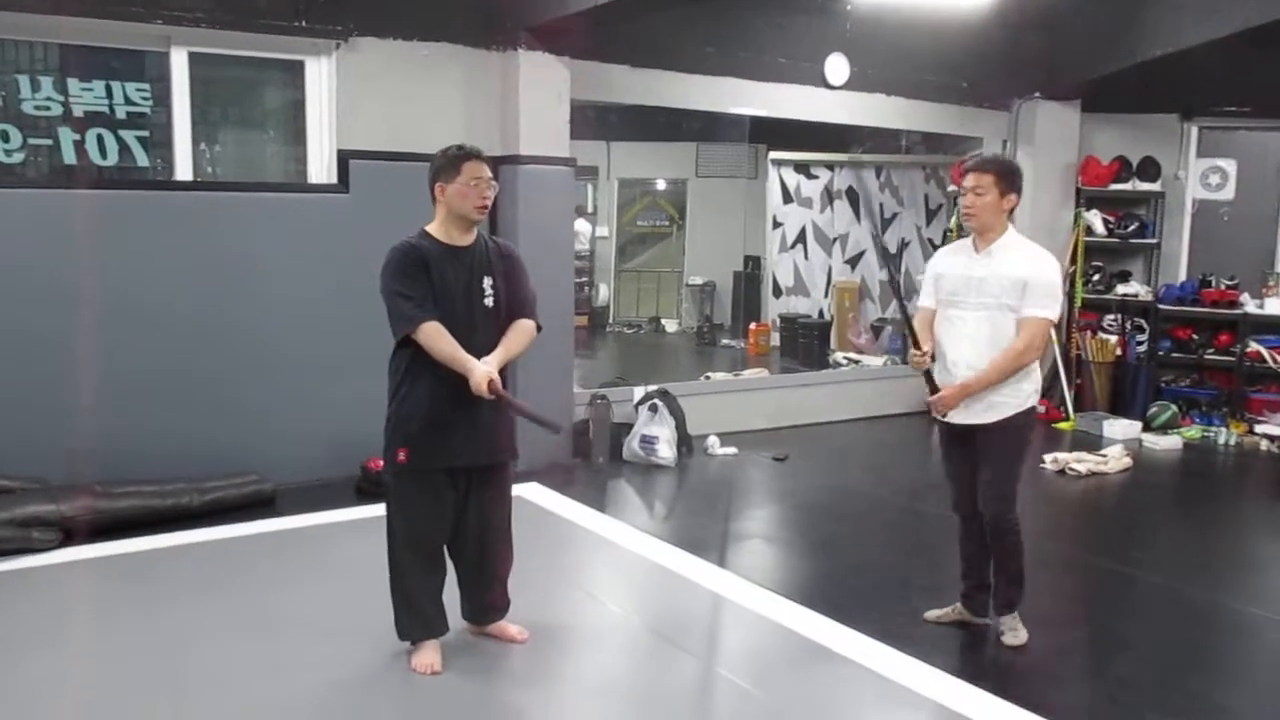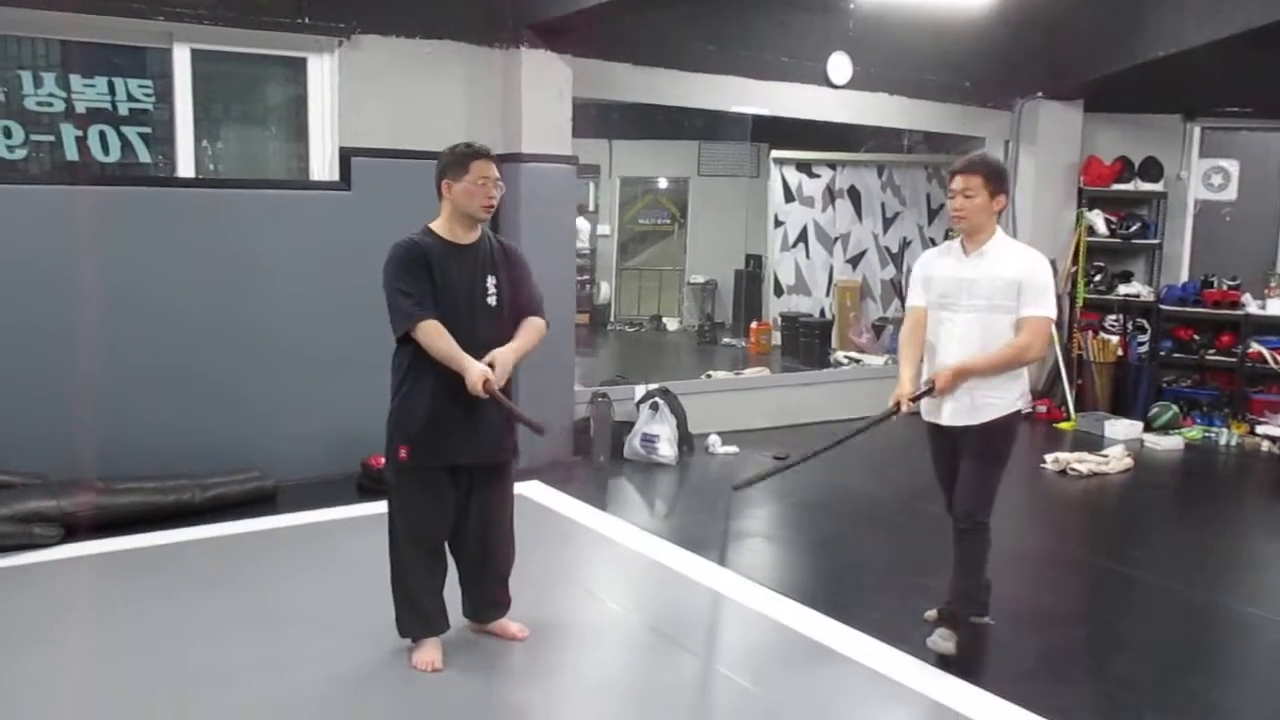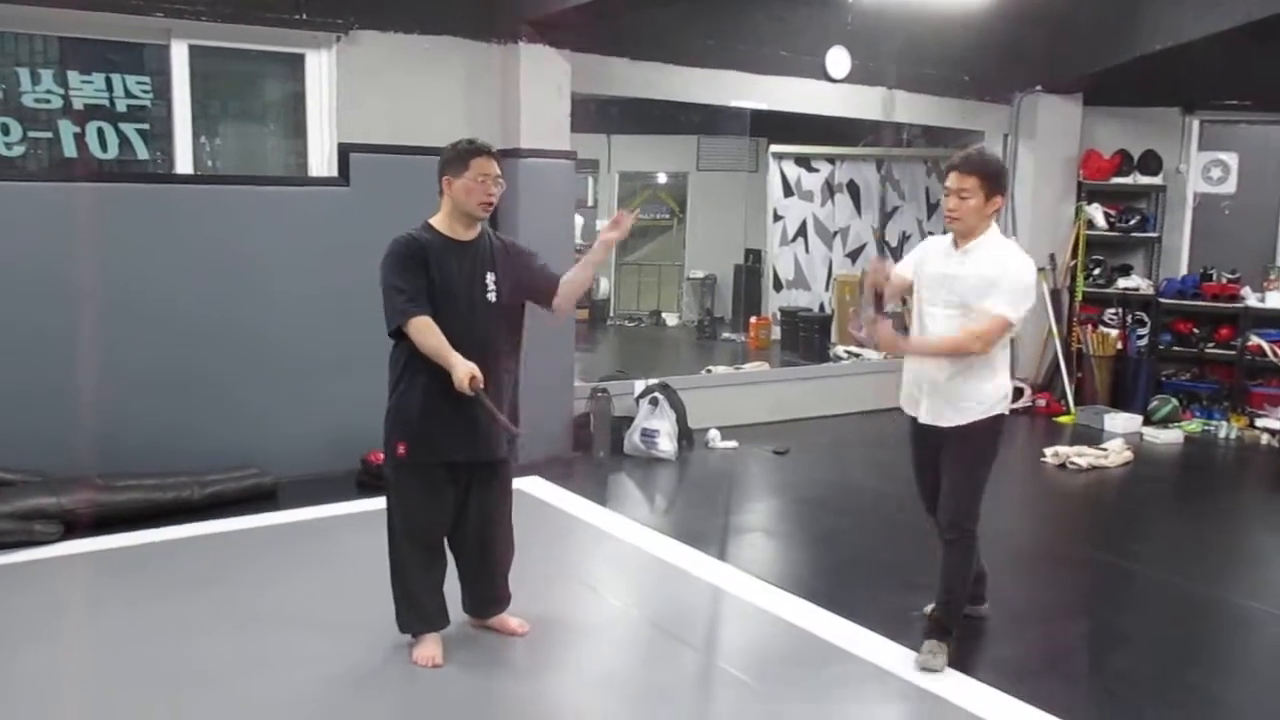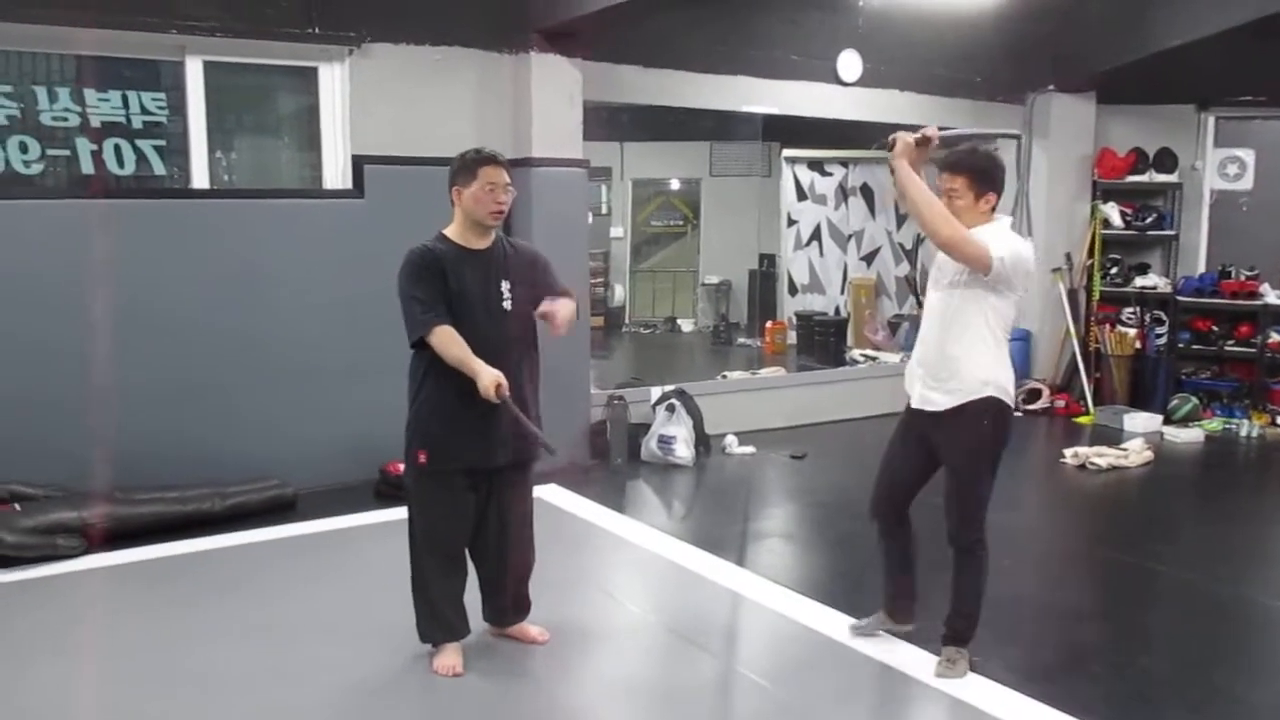
dt=0.3s
person 1, frame 1
left shoulder: (504, 258)
right shoulder: (408, 258)
left elbow: (525, 322)
right elbow: (423, 327)
left wrist: (495, 361)
right wrist: (470, 366)
left hip: (487, 417)
right hip: (422, 419)
left knee: (488, 526)
right knee: (419, 532)
left ankle: (487, 613)
right ankle: (424, 633)
person 1, frame 2
left shoulder: (507, 256)
right shoulder: (410, 255)
left elbow: (535, 319)
right elbow: (421, 324)
left wrist: (510, 353)
right wrist: (466, 365)
left hip: (489, 416)
right hip: (425, 417)
left knee: (490, 525)
right knee: (420, 530)
left ankle: (487, 611)
right ankle: (425, 630)
person 1, frame 3
left shoulder: (507, 254)
right shoulder: (409, 250)
left elbow: (562, 297)
right elbow: (413, 319)
left wrist: (602, 246)
right wrist: (454, 361)
left hip: (490, 414)
right hip: (422, 417)
left knee: (489, 521)
right knee: (418, 525)
left ankle: (487, 606)
right ankle: (424, 626)
person 1, frame 4
left shoulder: (523, 259)
right shoulder: (424, 260)
left elbow: (559, 300)
right elbow: (435, 327)
left wrist: (564, 307)
right wrist: (479, 369)
left hip: (509, 420)
right hip: (443, 423)
left knee: (509, 529)
right knee: (440, 534)
left ankle: (509, 614)
right ankle: (446, 634)
person 2, frame 1
left shoulder: (1036, 264)
right shoulder: (943, 260)
left elbow: (1030, 346)
right elbow: (925, 320)
left wrist: (967, 388)
right wrist: (924, 347)
left hip: (1006, 411)
right hip: (952, 410)
left knee: (996, 513)
right knee: (967, 510)
left ankle: (1008, 609)
right ankle: (974, 601)
person 2, frame 2
left shoulder: (1027, 265)
right shoulder: (931, 262)
left elbow: (1033, 345)
right elbow: (914, 327)
left wrist: (961, 370)
right wrist: (908, 378)
left hip: (992, 413)
right hip: (941, 411)
left knee: (971, 516)
right knee: (960, 514)
left ankle: (953, 622)
right ankle: (975, 603)
person 2, frame 3
left shoulder: (1012, 265)
right shoulder: (931, 250)
left elbow: (981, 338)
right elbow: (892, 289)
left wrist: (908, 346)
right wrist: (880, 280)
left hip: (976, 416)
right hip: (925, 411)
left knee: (957, 523)
right knee: (938, 515)
left ankle: (939, 635)
right ankle: (972, 593)
person 2, frame 4
left shoulder: (1011, 250)
right shoulder: (946, 231)
left elbow: (950, 237)
right elbow: (910, 203)
left wrist: (903, 170)
right wrist: (909, 160)
left hip: (976, 405)
right hip: (925, 400)
left knee: (964, 530)
right knee: (886, 502)
left ankle: (957, 642)
right ankle: (898, 608)
